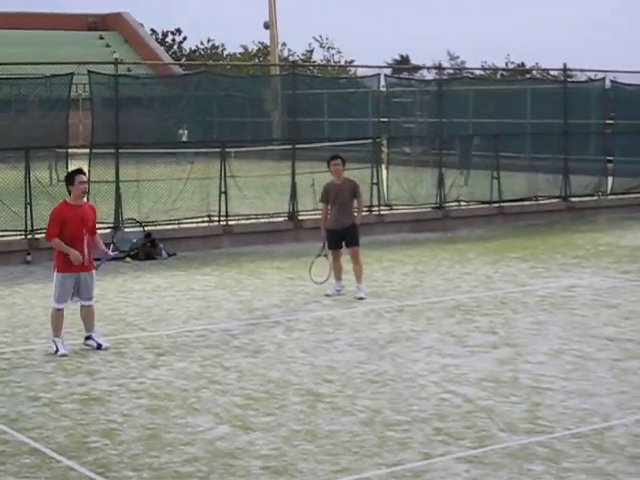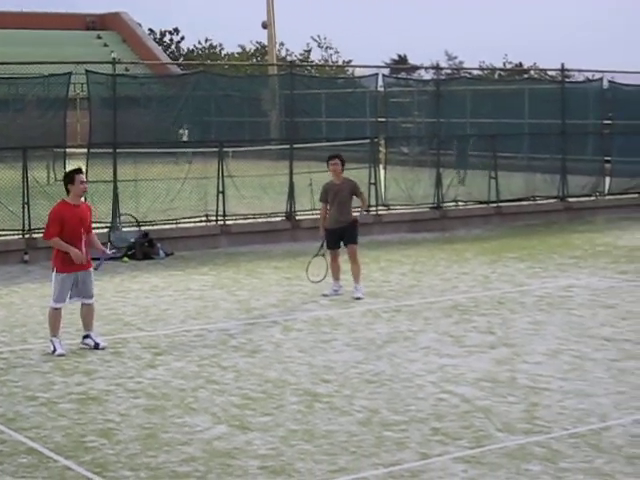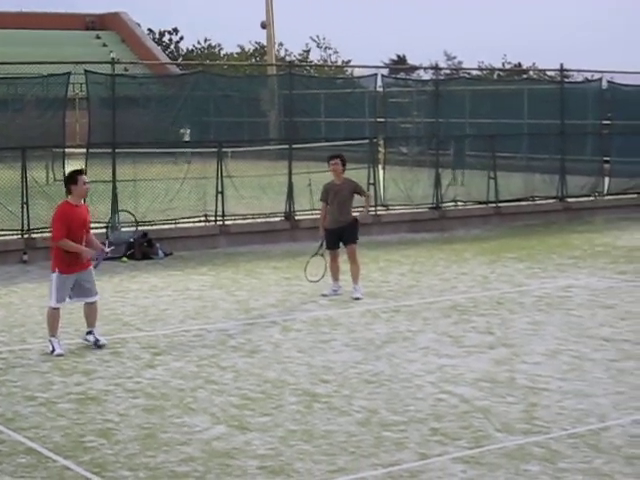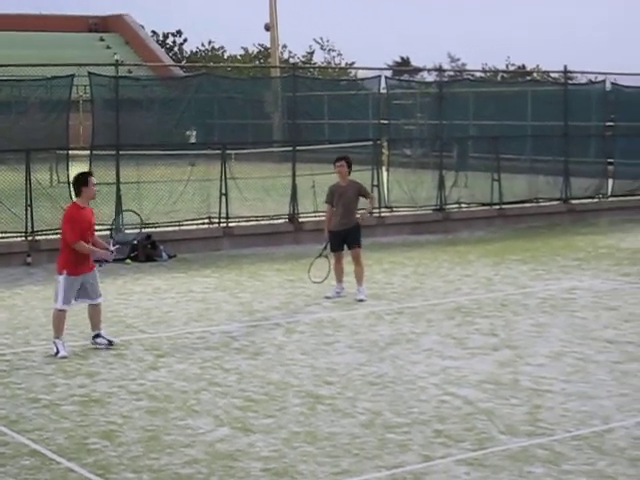
dt=0.1s
person 1, frame 1
left shoulder: (91, 209)
right shoulder: (60, 211)
right elbow: (51, 238)
left wrist: (102, 249)
right wrist: (70, 251)
left hip: (87, 266)
right hip: (65, 267)
left knee: (88, 302)
right knee: (59, 305)
left ankle: (90, 336)
right ankle: (57, 341)
person 1, frame 2
left shoulder: (87, 208)
right shoulder: (58, 210)
right elbow: (50, 237)
left wrist: (100, 248)
right wrist: (71, 251)
left hip: (84, 265)
right hip: (63, 267)
left knee: (88, 300)
right knee: (57, 304)
left ankle: (88, 337)
right ankle: (54, 340)
person 1, frame 3
left shoulder: (84, 208)
right shoulder: (62, 211)
right elbow: (58, 240)
left wrist: (98, 246)
right wrist: (82, 250)
left hip: (83, 265)
right hip: (63, 267)
left knee: (92, 298)
right knee: (55, 304)
left ankle: (91, 333)
right ankle: (53, 340)
person 1, frame 4
left shoulder: (88, 210)
right shoulder: (72, 213)
right elbow: (75, 243)
left wrist: (105, 246)
right wrist: (98, 252)
left hip: (87, 266)
right hip: (70, 268)
left knee: (95, 301)
right knee: (62, 306)
left ankle: (97, 335)
right ankle: (58, 342)
person 2, frame 1
left shoulder: (352, 184)
right shoulder: (327, 187)
left elbow: (360, 202)
right elbow: (325, 208)
left wrist: (358, 218)
right wrist: (323, 227)
left hip: (350, 225)
right hip: (333, 227)
left knee: (355, 255)
right knee: (335, 256)
left ankle: (360, 287)
right ankle: (339, 286)
person 2, frame 2
left shoulder: (351, 184)
right shoulder: (326, 187)
left elbow: (363, 199)
right elbow: (324, 208)
right wrist: (321, 227)
left hip: (348, 224)
right hip: (331, 226)
left knee: (353, 255)
right knee: (333, 256)
left ankle: (358, 287)
right ankle: (336, 286)
person 2, frame 3
left shoulder: (352, 184)
right shoulder: (327, 187)
left elbow: (367, 196)
right elbow: (324, 207)
left wrist: (365, 211)
right wrist: (321, 227)
left hip: (348, 224)
right hip: (331, 226)
left knee: (352, 255)
right knee: (333, 256)
left ankle: (356, 287)
right ankle: (335, 286)
person 2, frame 4
left shoulder: (357, 186)
right shoulder: (333, 189)
left elbow: (371, 198)
right elbow: (329, 210)
left wrist: (368, 208)
right wrist: (326, 229)
left hip: (352, 227)
right hip: (335, 229)
left knee: (356, 257)
right knee: (337, 259)
left ankle: (360, 289)
right ankle: (339, 288)
